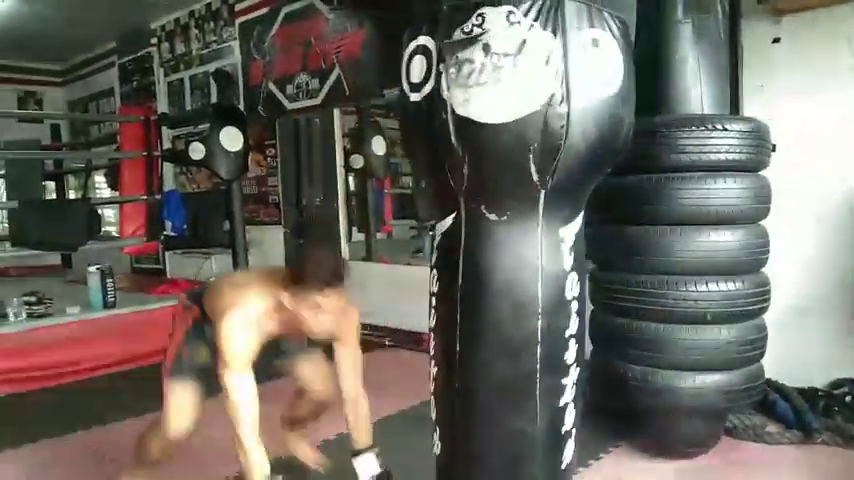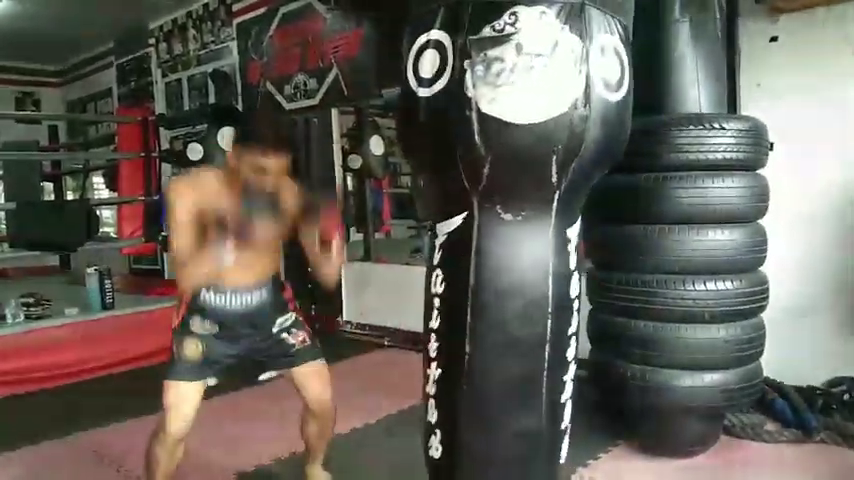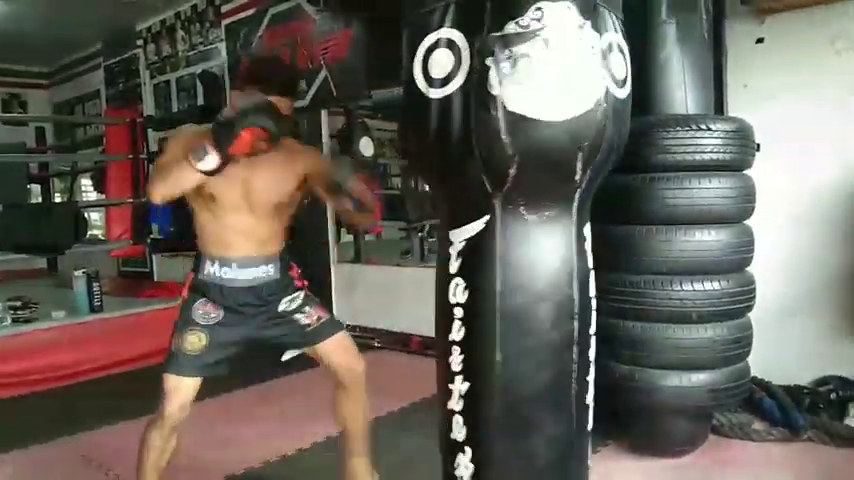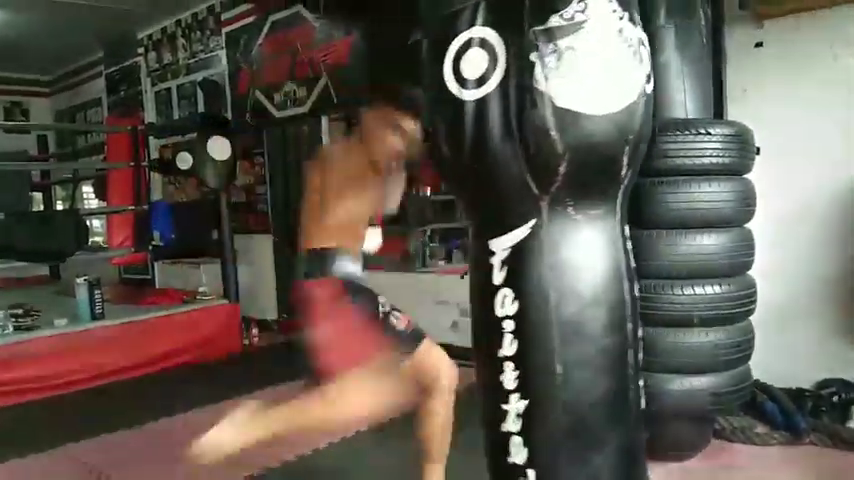
dt=0.3s
person 1, frame 1
left shoulder: (340, 313)
right shoulder: (242, 319)
left elbow: (354, 395)
right elbow: (244, 426)
right hip: (207, 322)
left knee: (323, 390)
right knee: (177, 427)
left ankle: (291, 432)
person 1, frame 2
left shoulder: (294, 197)
right shoulder: (189, 189)
left elbow: (328, 277)
right elbow: (185, 279)
left wrist: (327, 239)
right wrist: (227, 241)
left hip: (268, 305)
right hip: (208, 314)
left knee: (321, 401)
right knee: (175, 426)
person 1, frame 3
left shoulder: (301, 159)
right shoulder: (191, 141)
left elbow: (348, 212)
right elbow: (157, 191)
left wrist: (358, 198)
right wrist: (218, 147)
left hip: (276, 287)
right hip: (216, 292)
left knee: (351, 367)
right knee: (172, 411)
person 1, frame 4
left shoulder: (373, 170)
right shoulder: (344, 156)
right elbow: (335, 213)
left hip: (351, 292)
right hip: (328, 286)
left knee: (443, 375)
right knee: (381, 390)
right ankle: (254, 423)
